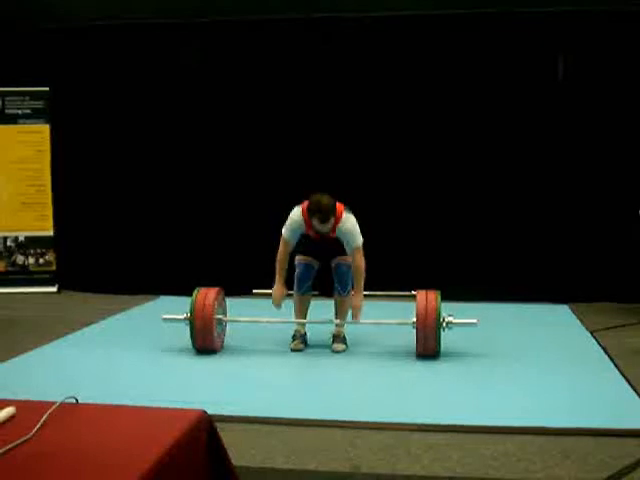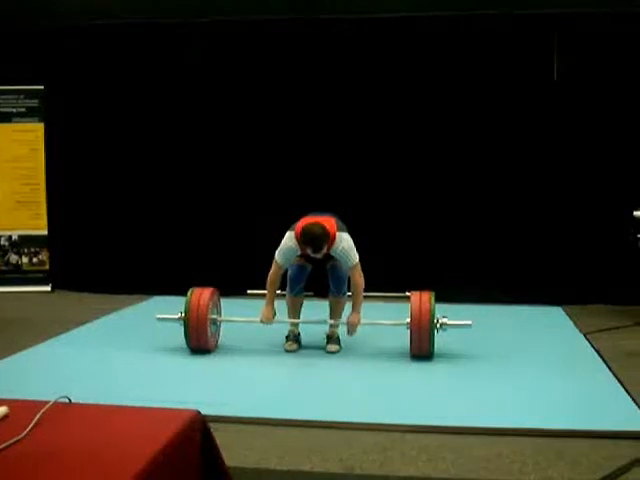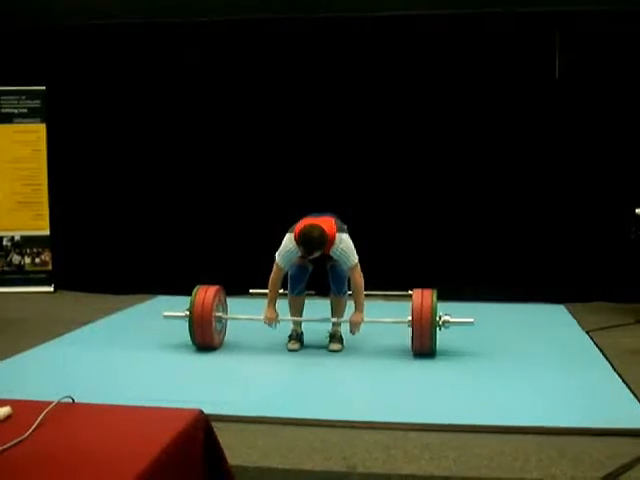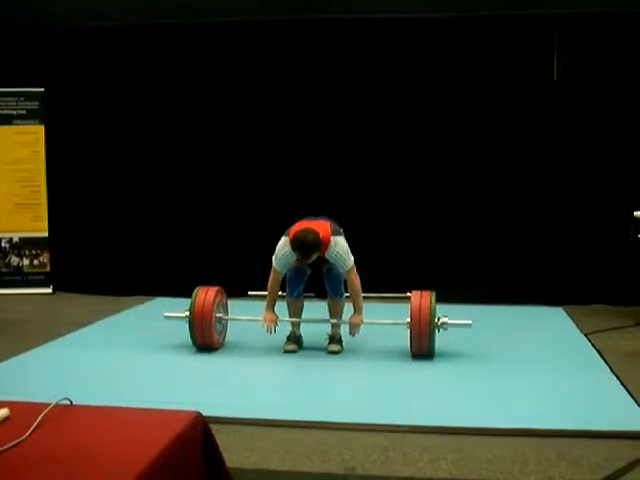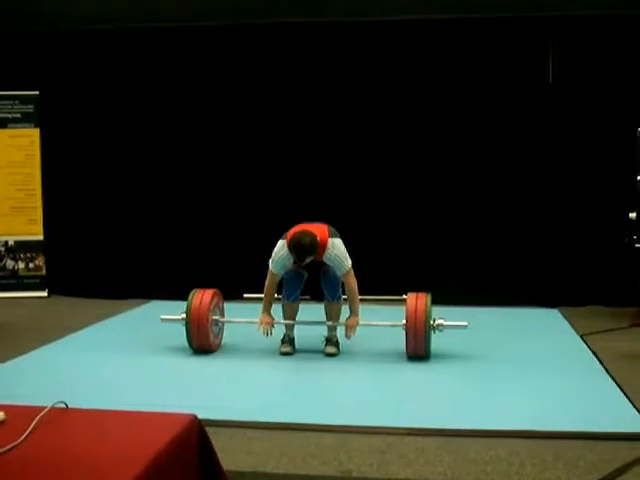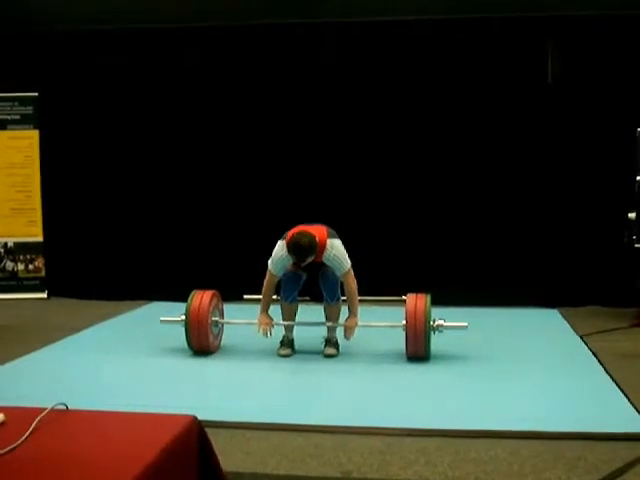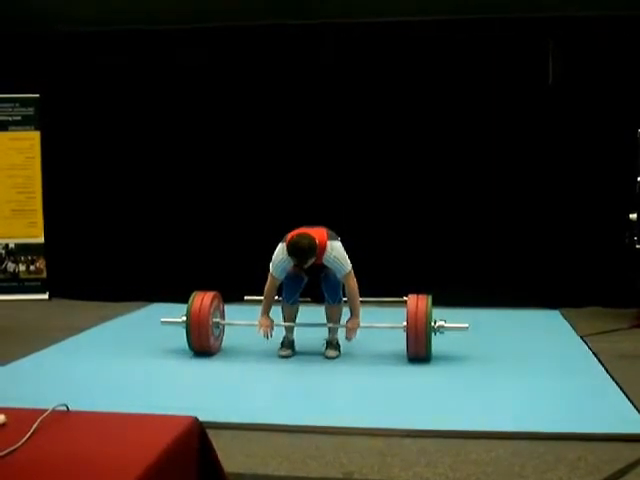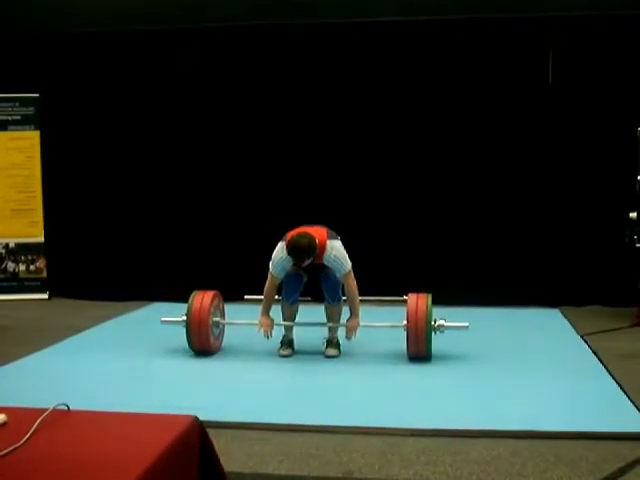
dt=0.4s
person 1, frame 1
left shoulder: (347, 222)
right shoulder: (296, 217)
left elbow: (358, 259)
right elbow: (284, 250)
left wrist: (358, 295)
right wrist: (279, 284)
left hip: (340, 243)
right hip: (309, 241)
left knee: (343, 280)
right knee: (302, 278)
left ankle: (339, 332)
right ankle: (299, 331)
person 1, frame 2
left shoulder: (342, 242)
right shoulder: (291, 241)
left elbow: (357, 276)
right elbow: (275, 272)
left wrist: (356, 312)
right wrist: (269, 306)
left hip: (334, 252)
left knee: (339, 280)
right knee: (294, 279)
left ankle: (333, 332)
right ankle: (293, 331)
person 1, frame 3
left shoulder: (342, 242)
right shoulder: (290, 243)
left elbow: (356, 275)
right elbow: (277, 274)
left wrist: (359, 311)
right wrist: (270, 308)
left hip: (334, 248)
right hip: (304, 245)
left knee: (339, 281)
right knee: (295, 279)
left ankle: (336, 331)
right ankle: (296, 331)
person 1, frame 4
left shoulder: (337, 245)
right shoulder: (285, 246)
left elbow: (352, 277)
right elbow: (275, 278)
left wrist: (358, 313)
right wrist: (269, 310)
left hip: (330, 250)
right hip: (299, 250)
left knee: (335, 283)
right knee: (293, 282)
left ankle: (335, 333)
right ankle: (295, 333)
person 1, frame 5
left shoulder: (334, 247)
right shoulder: (282, 249)
left elbow: (350, 280)
right elbow: (272, 280)
left wrist: (354, 315)
right wrist: (265, 313)
left hip: (327, 260)
left knee: (333, 287)
right knee: (290, 286)
left ankle: (332, 336)
right ankle: (288, 335)
person 1, frame 6
left shoulder: (333, 247)
right shoulder: (281, 250)
left elbow: (349, 280)
right elbow: (270, 281)
left wrist: (353, 315)
right wrist: (263, 313)
left hip: (326, 263)
left knee: (331, 288)
right knee: (288, 287)
left ankle: (332, 338)
right ankle: (288, 337)
person 1, frame 7
left shoulder: (334, 250)
right shoulder: (282, 253)
left elbow: (350, 282)
right elbow: (272, 284)
left wrist: (355, 317)
right wrist: (264, 315)
left hip: (327, 265)
left knee: (333, 290)
right knee: (289, 290)
left ankle: (333, 339)
right ankle: (288, 338)
person 1, frame 8
left shoulder: (334, 249)
right shoulder: (281, 252)
left elbow: (349, 281)
right elbow: (272, 283)
left wrist: (355, 316)
right wrist: (264, 315)
left hip: (327, 264)
left knee: (333, 290)
right knee: (289, 290)
left ankle: (333, 338)
right ankle: (288, 337)
